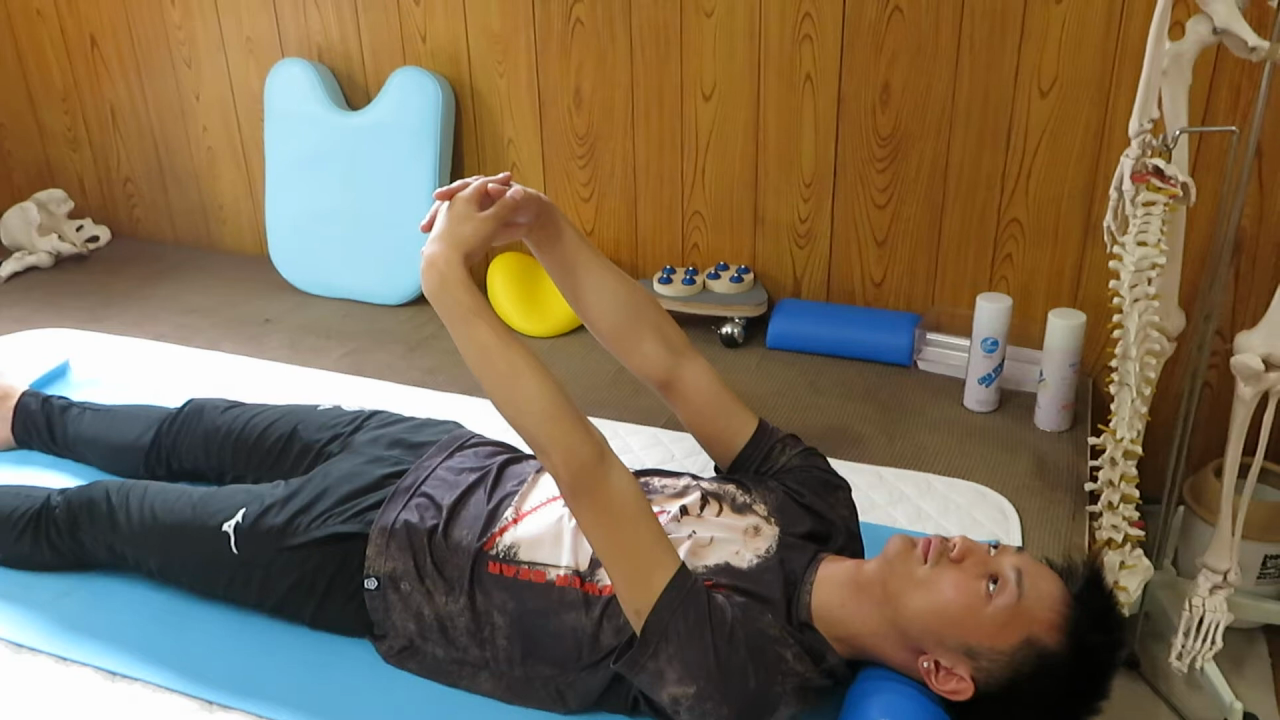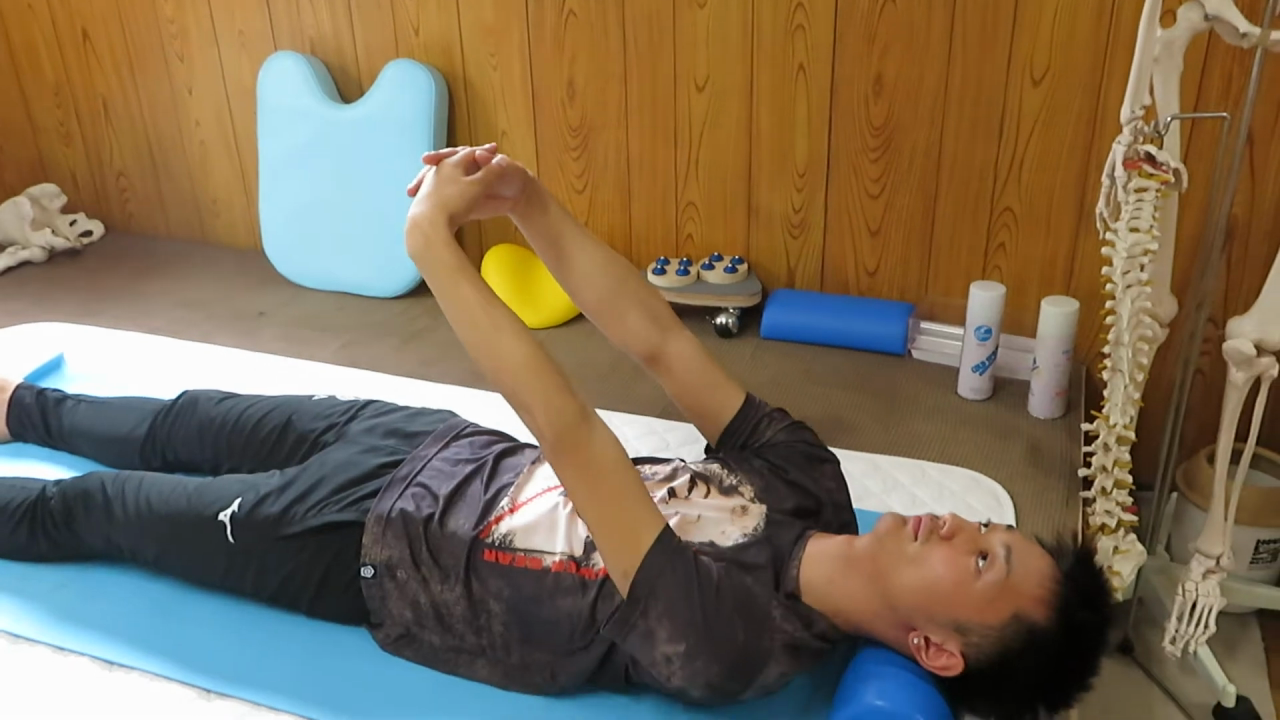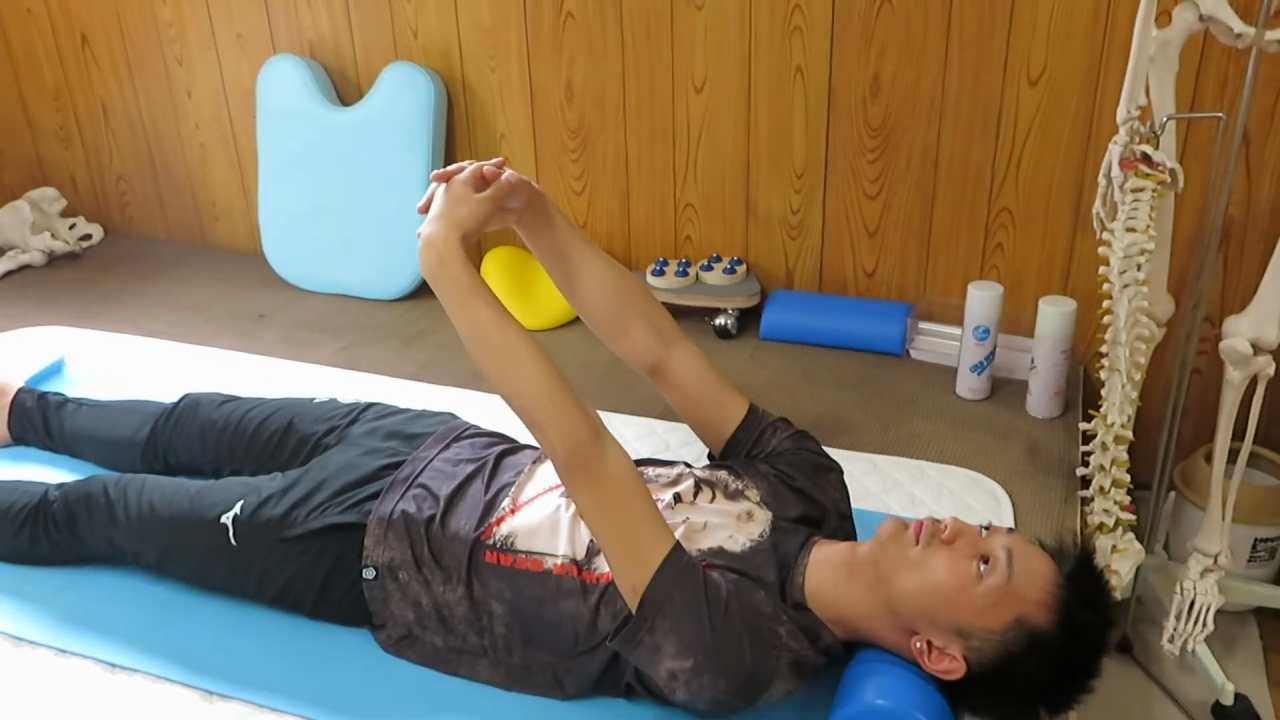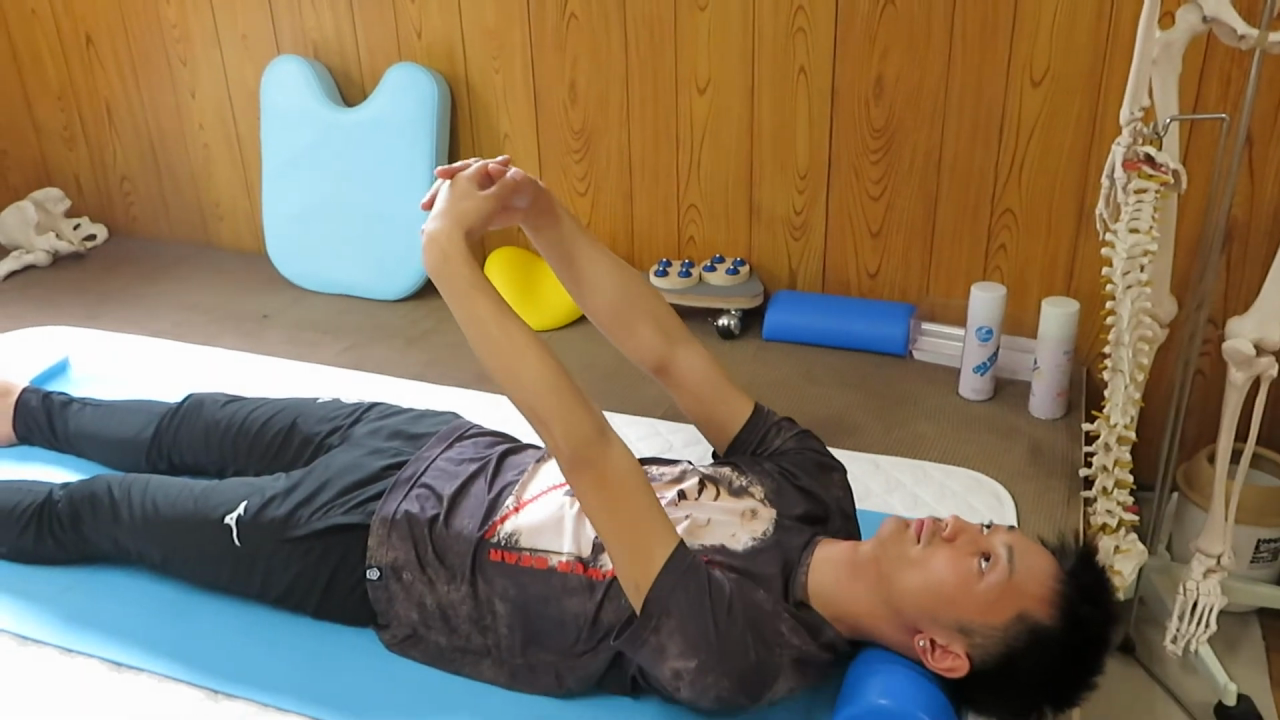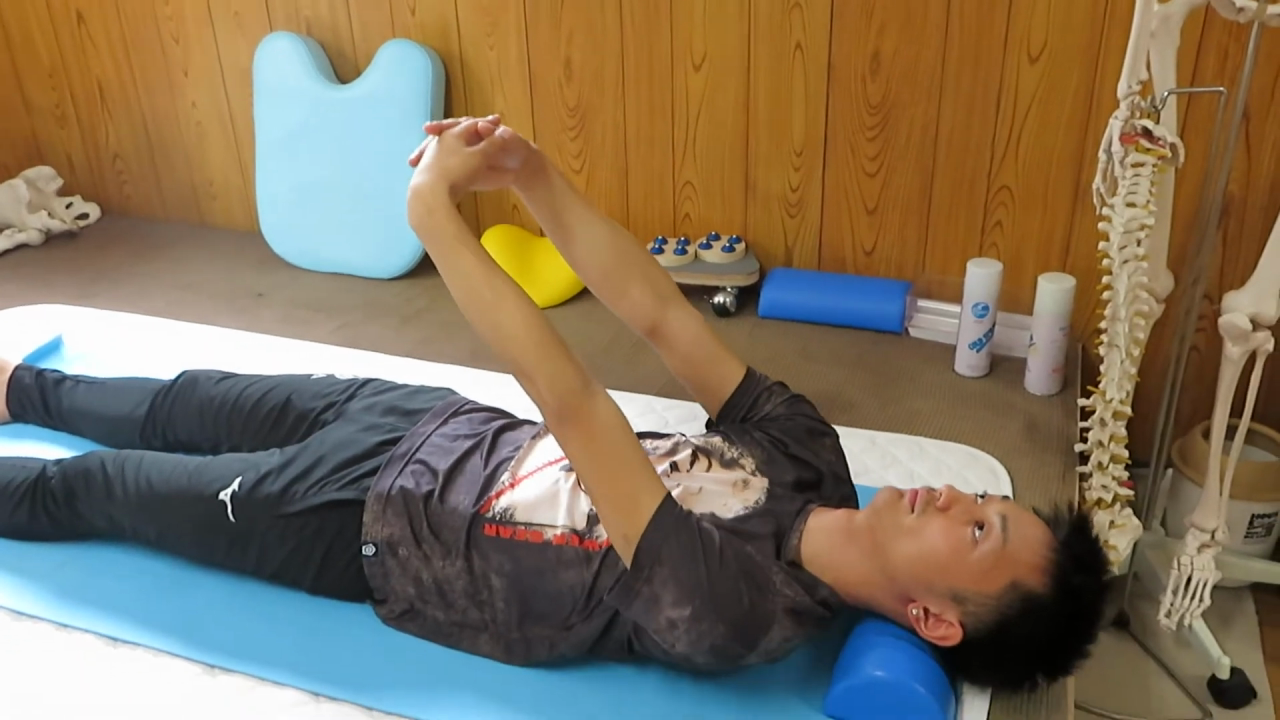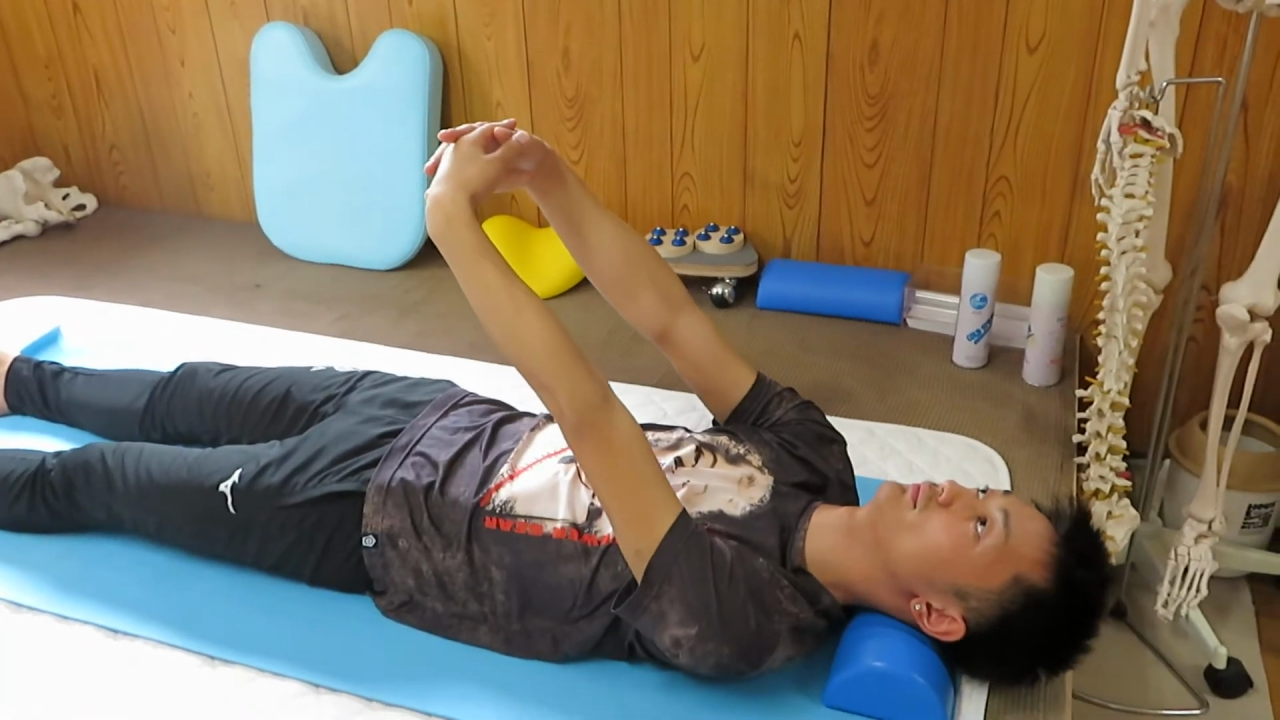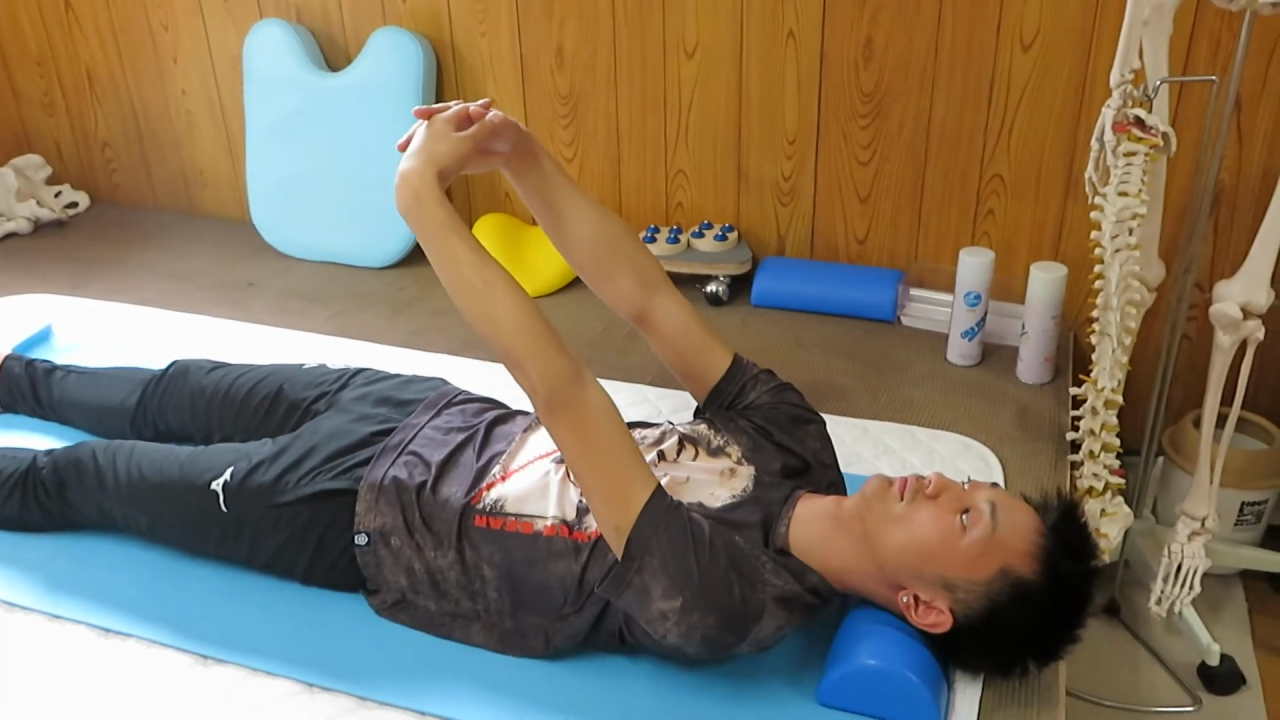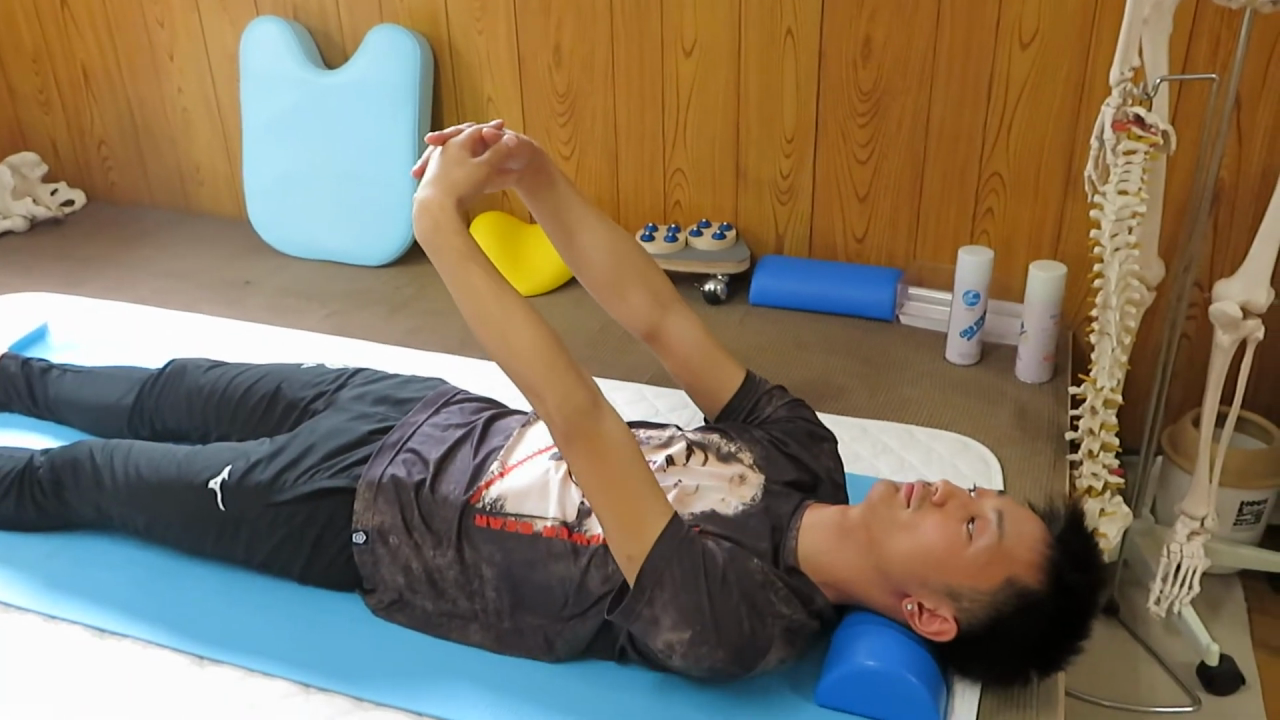
dt=0.5s
person 1, frame 1
right shoulder: (818, 504)
left elbow: (585, 472)
right elbow: (665, 364)
left wrist: (447, 277)
right wrist: (545, 230)
left hip: (376, 559)
right hip: (445, 463)
left knee: (101, 518)
right knee: (188, 435)
person 1, frame 2
right shoulder: (809, 480)
left elbow: (569, 433)
right elbow: (655, 339)
left wrist: (431, 243)
right wrist: (527, 203)
left hip: (372, 548)
right hip: (438, 450)
left knee: (102, 512)
right knee: (180, 424)
person 1, frame 3
right shoulder: (811, 488)
left elbow: (580, 454)
right elbow: (656, 350)
left wrist: (445, 258)
right wrist: (535, 216)
left hip: (371, 550)
right hip: (440, 454)
left knee: (99, 513)
right knee: (187, 429)
person 1, frame 4
right shoulder: (815, 484)
left elbow: (586, 454)
right elbow: (664, 346)
left wrist: (449, 256)
right wrist: (538, 215)
left hip: (375, 551)
right hip: (444, 451)
left knee: (110, 513)
right knee: (191, 428)
person 1, frame 5
left shoulder: (737, 609)
right shoulder: (807, 457)
left elbow: (572, 406)
right elbow: (657, 313)
left wrist: (432, 212)
right wrist: (530, 175)
left hip: (368, 527)
right hip: (439, 428)
left knee: (99, 490)
right knee: (184, 407)
person 1, frame 6
left shoulder: (743, 622)
right shoulder: (814, 456)
left elbow: (588, 417)
right elbow: (666, 316)
left wrist: (452, 220)
right wrist: (546, 176)
left hip: (371, 517)
right hip: (446, 421)
left knee: (97, 481)
right knee: (187, 397)
person 1, frame 7
left shoulder: (723, 600)
right shoulder: (796, 444)
left elbow: (562, 392)
right elbow: (644, 299)
left wrist: (421, 199)
right wrist: (519, 157)
left hip: (363, 513)
right hip: (434, 418)
left knee: (91, 479)
right knee: (178, 397)
person 1, frame 8
left shoulder: (734, 623)
right shoulder: (802, 452)
left elbow: (576, 421)
right elbow: (653, 313)
left wrist: (438, 223)
right wrist: (530, 173)
left hip: (362, 517)
right hip: (429, 416)
right knee: (170, 394)
